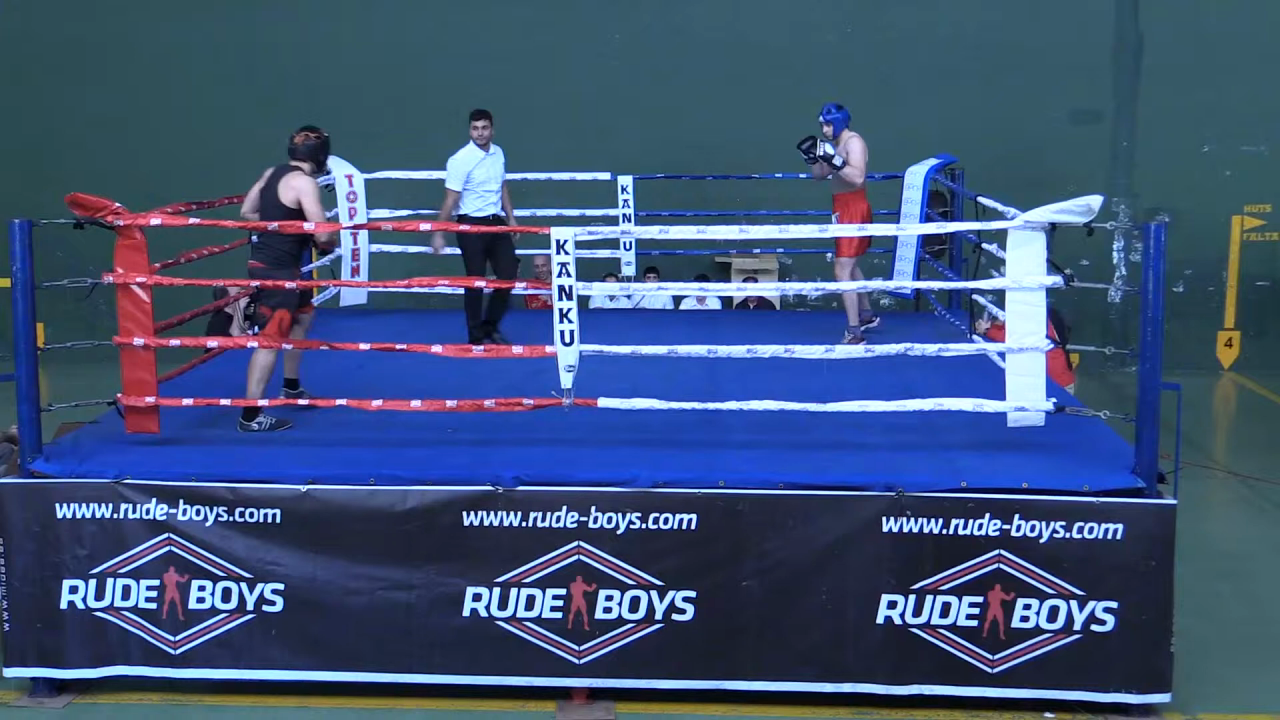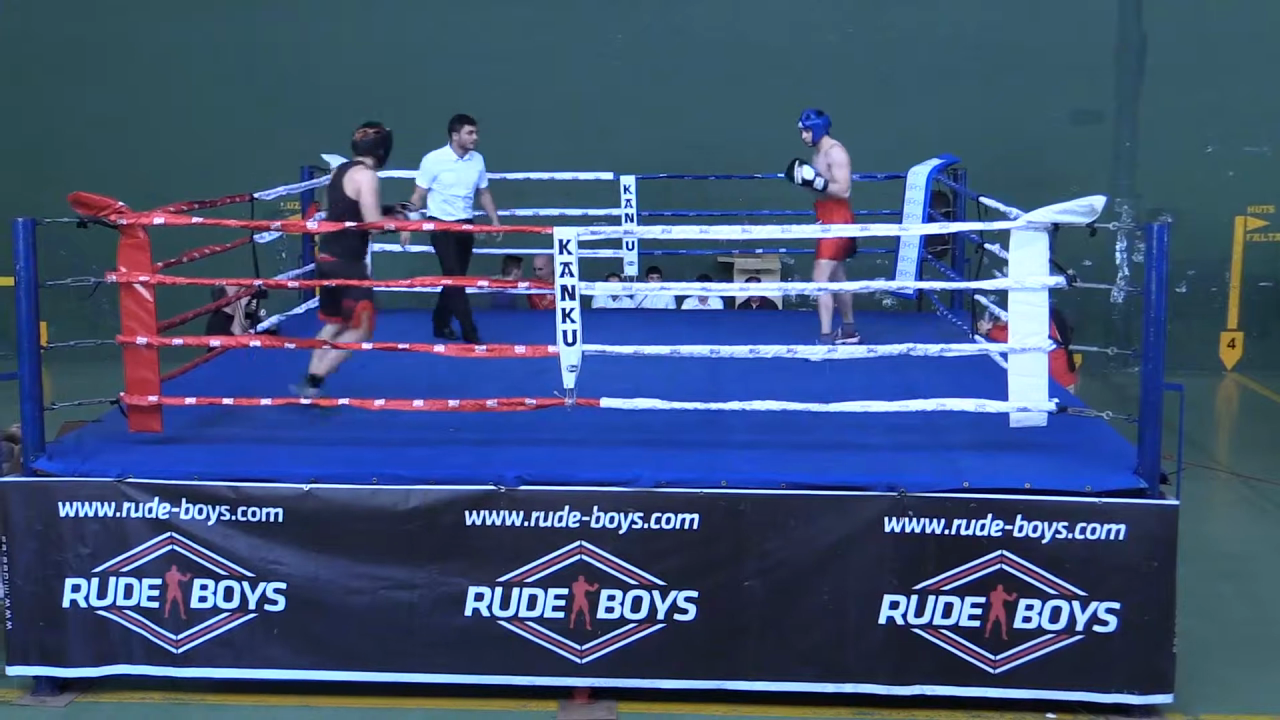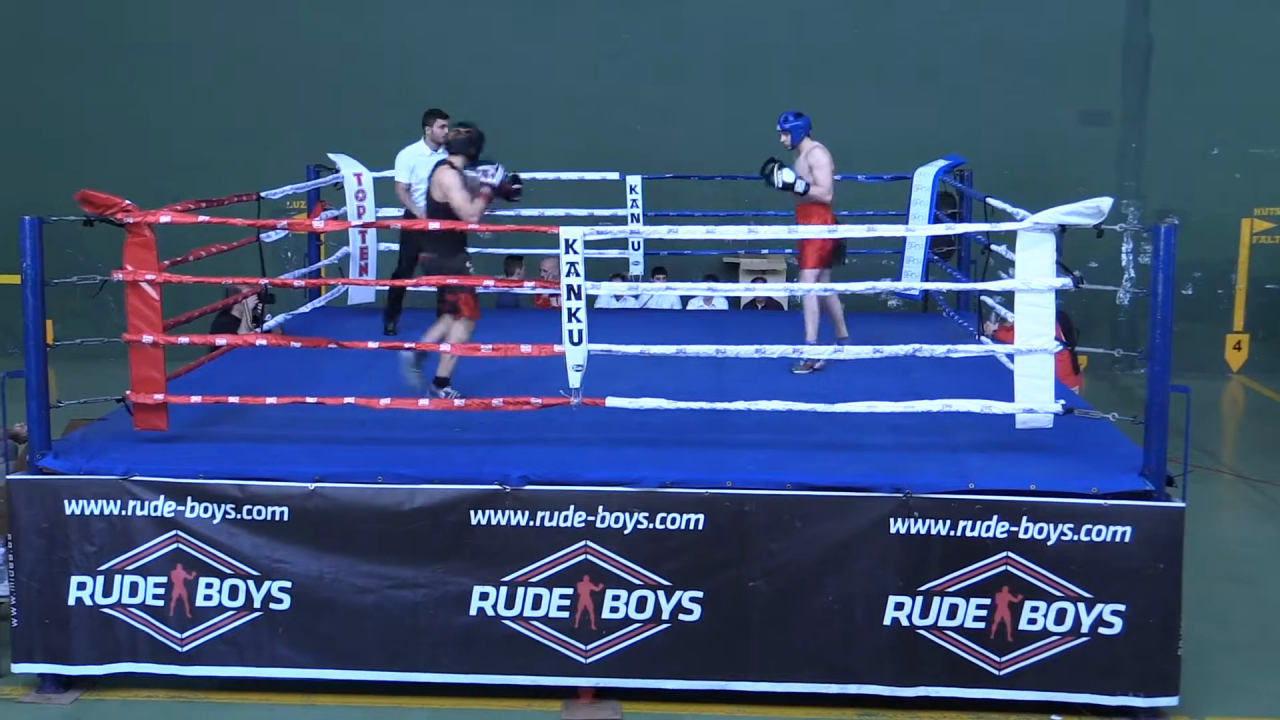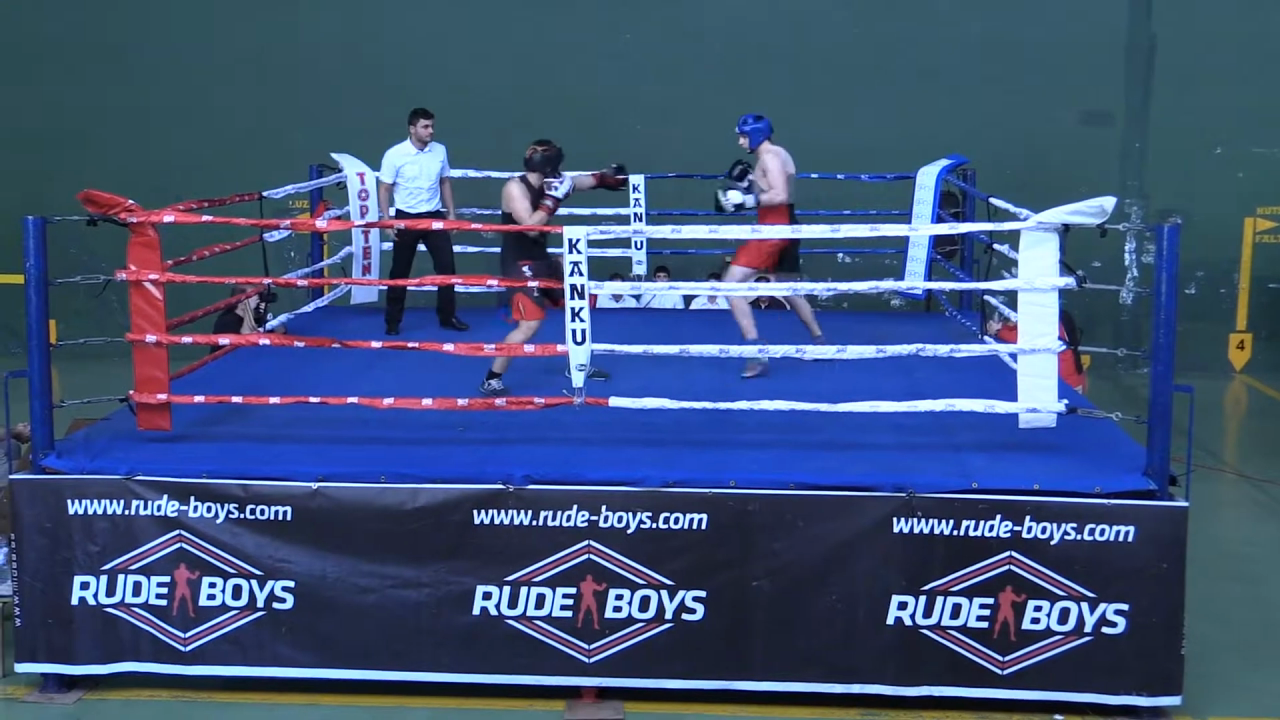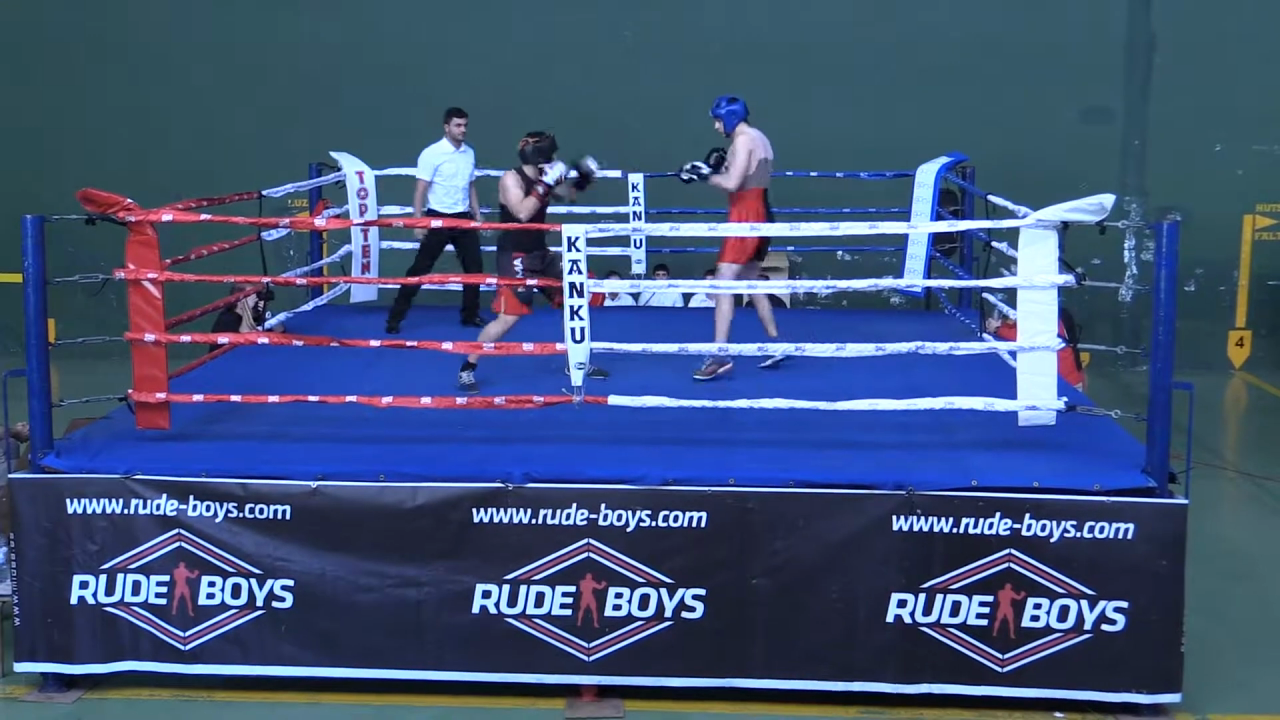
dt=0.4s
person 1, frame 1
left shoulder: (272, 173)
right shoulder: (304, 183)
left elbow: (247, 213)
right elbow: (322, 234)
right wrist: (330, 243)
left hip: (265, 263)
right hip: (278, 269)
left knee: (302, 317)
right knee: (271, 340)
left ankle: (291, 388)
right ankle: (249, 415)
person 1, frame 2
left shoulder: (342, 170)
right shoulder: (366, 177)
right elbow: (374, 222)
left wrist: (387, 212)
right wrist: (398, 217)
left hip: (328, 257)
right hip: (346, 261)
left knee: (334, 323)
right knee: (360, 330)
left ankle: (309, 384)
right ankle: (312, 381)
person 1, frame 3
left shoulder: (454, 172)
right shoulder: (448, 176)
left elbow: (467, 193)
right elbow: (470, 217)
left wrist: (498, 186)
right wrist: (488, 187)
left hip: (446, 253)
right hip: (443, 256)
left knee: (458, 314)
right knee: (466, 319)
left ankle: (416, 353)
right ankle: (441, 385)
person 1, frame 4
left shoulder: (546, 184)
right shoulder: (515, 188)
left elbow: (581, 181)
right elbow: (531, 228)
left wrist: (607, 177)
right wrist: (553, 198)
left hip: (543, 260)
right hip: (519, 265)
right knee: (530, 324)
right ankle: (491, 378)
person 1, frame 5
left shoulder: (539, 177)
right shoulder: (510, 179)
left elbow: (570, 194)
right elbow: (524, 213)
left wrist: (583, 177)
right wrist: (545, 182)
left hip: (539, 253)
right hip: (515, 257)
right knee: (507, 318)
right ankle: (466, 369)
person 2, frame 1
left shoulder: (854, 142)
right shoulder: (836, 144)
left elbow: (858, 178)
right elbow: (820, 174)
left wrist: (834, 158)
right wrist: (812, 156)
left hip: (854, 212)
right hip: (843, 211)
left knee: (842, 273)
right knee: (850, 267)
left ankle: (854, 333)
right ankle: (867, 315)
person 2, frame 2
left shoulder: (835, 151)
right shoulder: (819, 152)
left elbow: (844, 192)
left wrist: (814, 180)
right wrist: (803, 177)
left hip: (837, 220)
right hip: (829, 219)
left knee: (820, 277)
right knee: (836, 275)
left ankle: (826, 341)
right ankle: (848, 329)
person 2, frame 3
left shoulder: (817, 154)
right shoulder: (802, 154)
left elbow: (826, 195)
left wrist: (795, 184)
right wrist: (783, 178)
left hip: (819, 225)
right hip: (811, 224)
left knee: (806, 285)
right ankle: (844, 341)
person 2, frame 4
left shoulder: (769, 156)
right shoulder: (776, 153)
left elbow: (781, 196)
left wrist: (746, 199)
right wrist: (748, 181)
right hip: (785, 228)
left knee: (731, 284)
left ankle: (756, 353)
right ankle: (818, 341)
person 2, frame 5
left shoulder: (743, 140)
right shoulder: (757, 138)
left elbow: (731, 183)
left wrist: (702, 173)
right wrist: (723, 164)
left hip: (746, 215)
right hip: (758, 214)
left ankle: (719, 356)
person 3, frame 1
left shoulder: (498, 153)
right shoulder: (461, 160)
right elbow: (451, 199)
left wrist: (510, 217)
right wrist: (439, 233)
left hip: (496, 222)
right hip: (471, 224)
left knee: (508, 274)
right knee: (476, 280)
left ankle: (490, 326)
right ankle: (476, 334)
person 3, frame 2
left shoulder: (477, 160)
right shoulder: (433, 160)
left elbow: (483, 193)
right elbow: (418, 196)
left wrist: (494, 220)
left hip: (464, 226)
right hip: (440, 227)
left knee: (457, 278)
right knee: (455, 279)
left ankle: (441, 324)
right ankle: (469, 333)
person 3, frame 3
left shoulder: (449, 154)
right shoulder: (408, 155)
right elbow: (402, 192)
right wrist: (421, 216)
right hip: (415, 220)
right knee: (405, 271)
right ankle: (391, 318)
person 3, frame 4
left shoulder: (440, 151)
right shoulder: (394, 155)
right elbow: (384, 190)
left wrist: (451, 213)
right wrist: (385, 221)
left hip: (434, 216)
right hip: (406, 218)
left knee: (447, 266)
right knee: (400, 271)
left ankle: (448, 316)
right ankle: (392, 320)
person 3, frame 5
left shoulder: (469, 153)
right shoulder: (432, 154)
right elbow: (421, 190)
left wrist: (477, 212)
right wrist: (419, 221)
left hip: (464, 217)
right hip: (439, 218)
left knee: (475, 267)
right knee: (420, 268)
left ankle: (470, 314)
right ankle: (396, 317)
